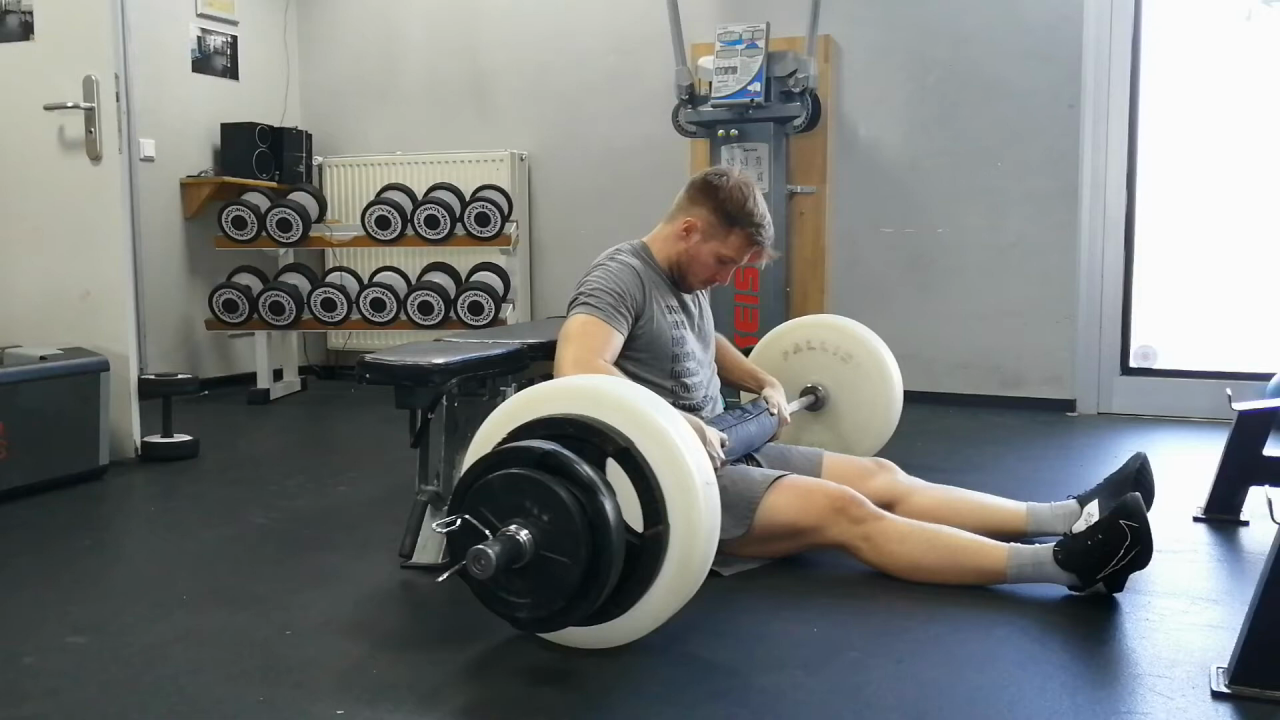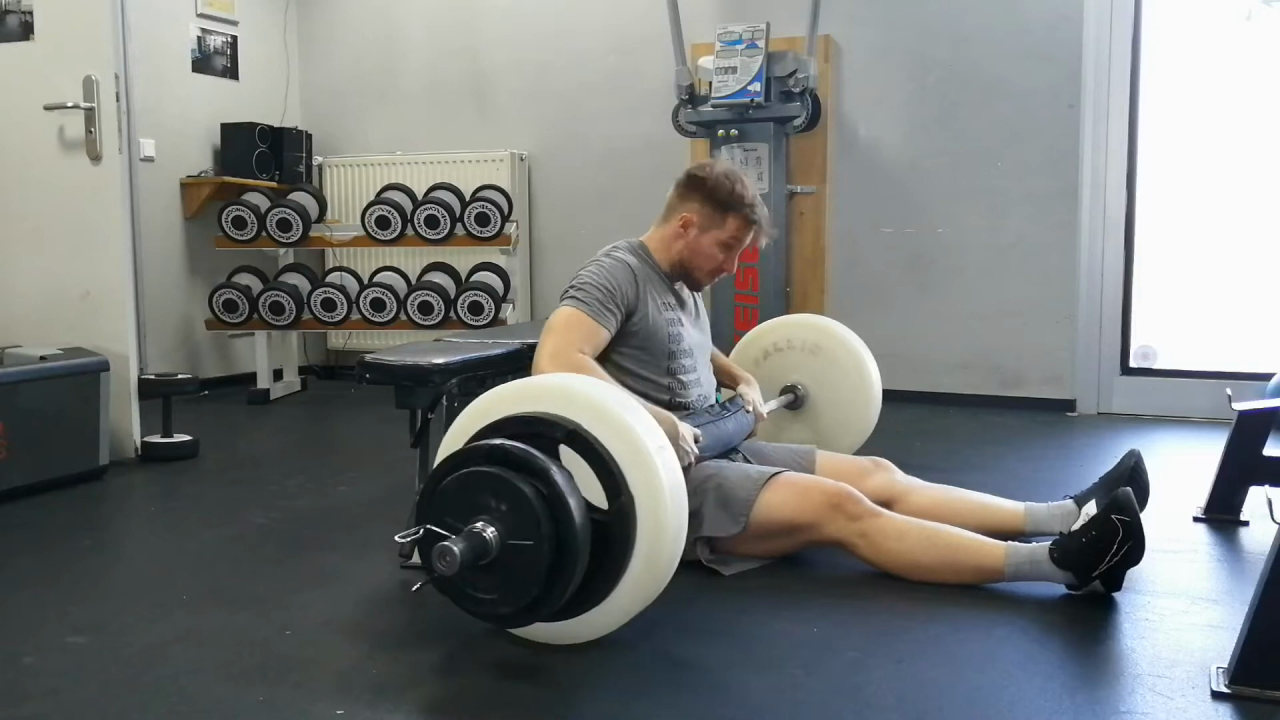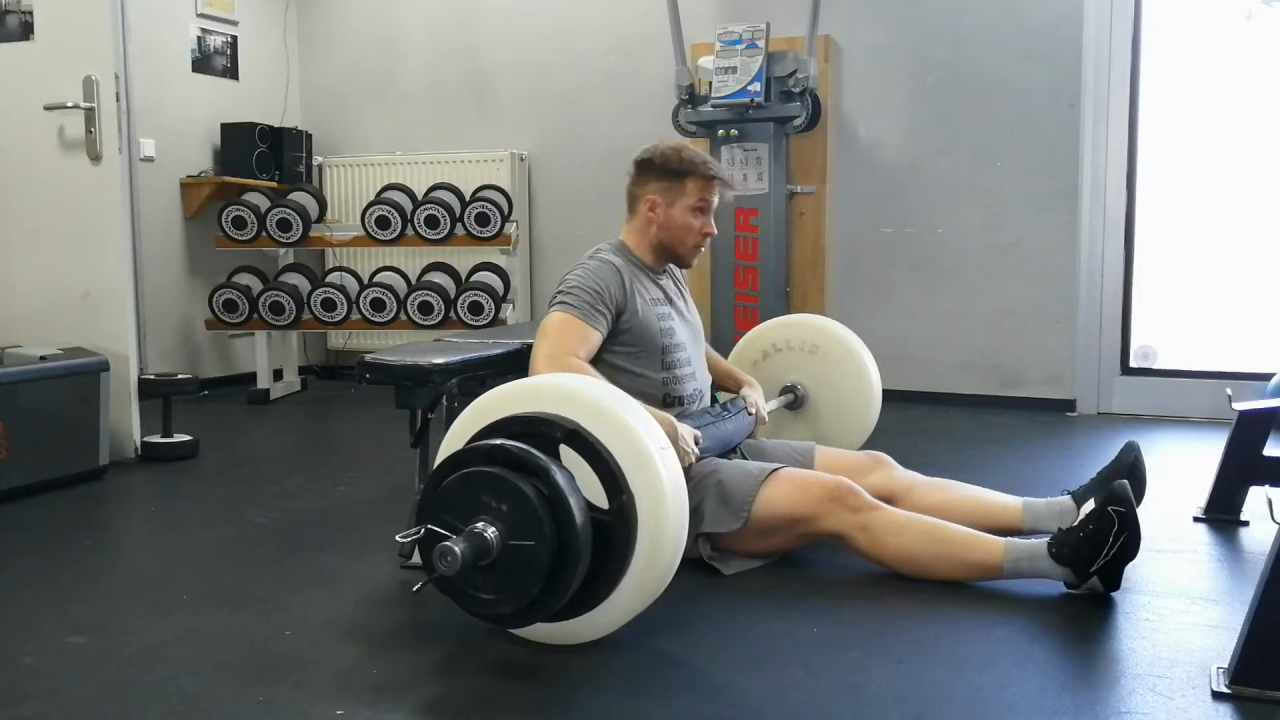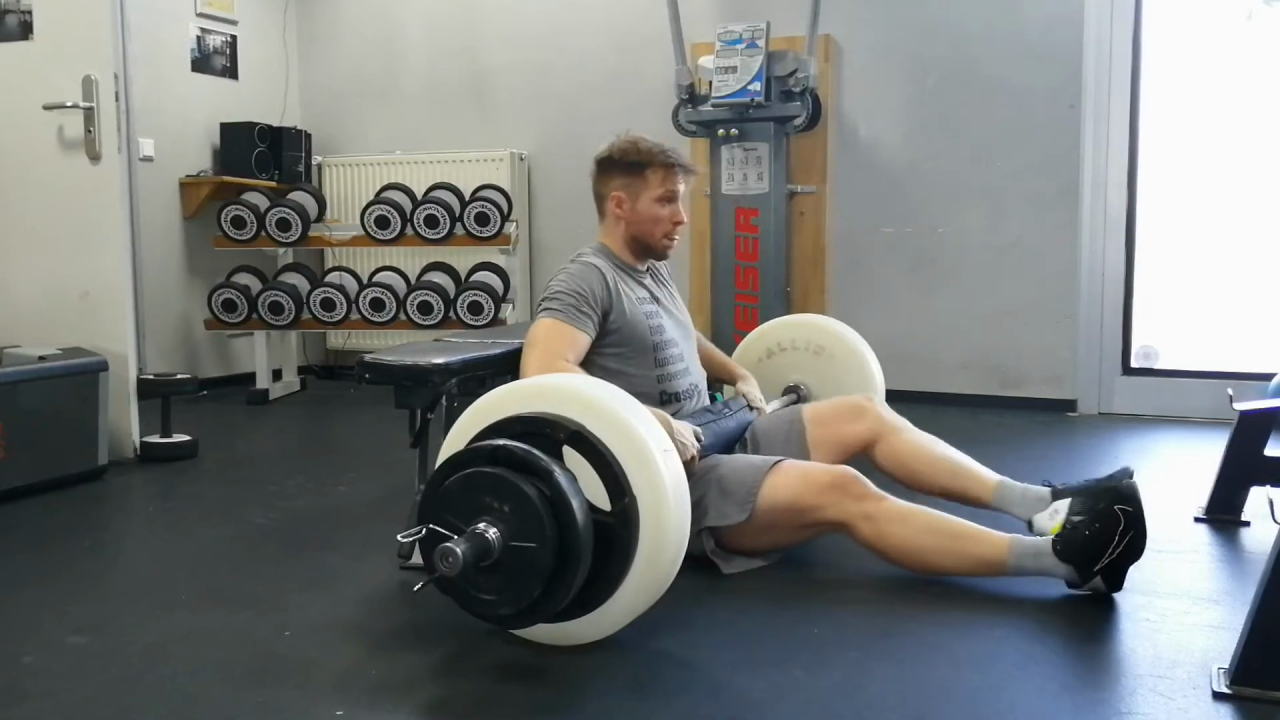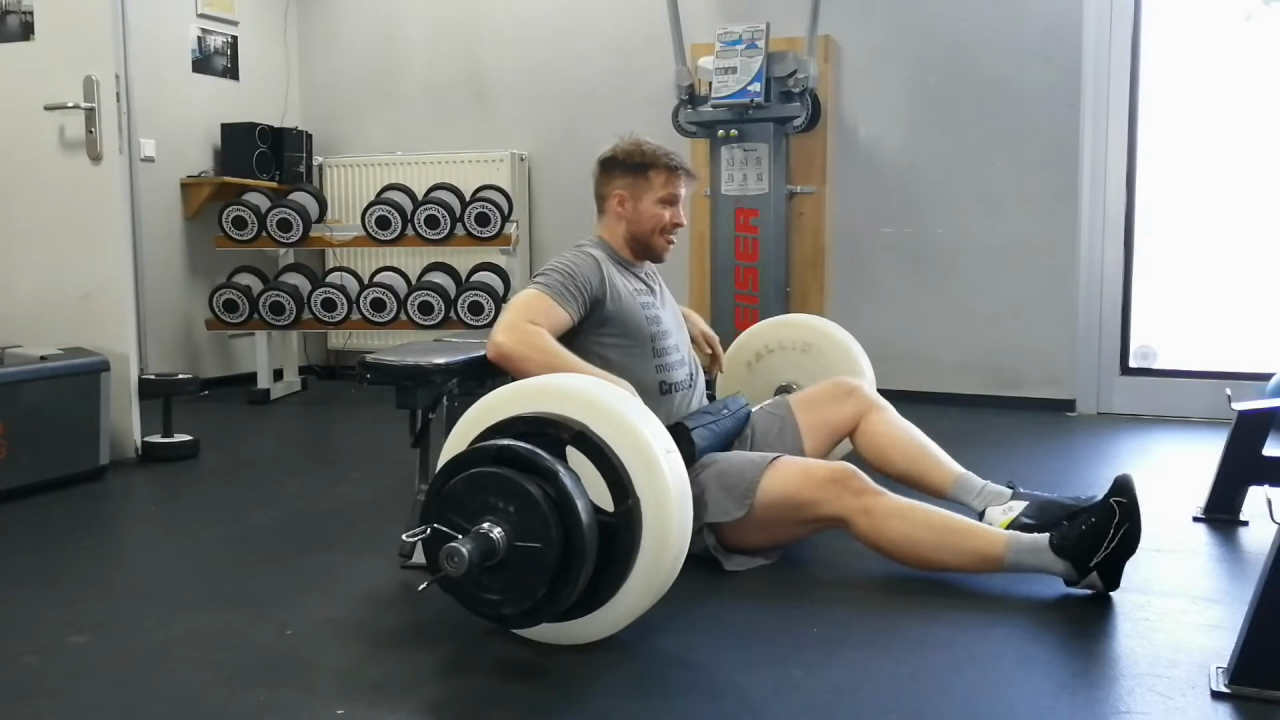
dt=0.4s
person 1, frame 1
left shoulder: (684, 277)
right shoulder: (618, 279)
right elbow: (577, 374)
left wrist: (765, 383)
right wrist: (682, 426)
left hip: (719, 454)
left knee: (879, 476)
right knee: (841, 511)
left ankle: (1070, 516)
right ankle: (1064, 564)
person 1, frame 2
left shoulder: (677, 279)
right shoulder: (616, 276)
right elbow: (553, 363)
left wrist: (741, 378)
right wrist: (656, 424)
left hip: (715, 454)
left knee: (877, 476)
right knee: (840, 509)
left ankle: (1067, 516)
right ankle: (1061, 562)
person 1, frame 3
left shoulder: (664, 273)
right shoulder: (601, 278)
right elbow: (551, 367)
left wrist: (742, 381)
right wrist: (655, 426)
left hip: (714, 452)
left knee: (878, 472)
right knee: (839, 502)
left ankle: (1066, 513)
right ankle: (1061, 561)
person 1, frame 4
left shoulder: (650, 270)
right shoulder: (585, 282)
right elbow: (541, 374)
left wrist: (735, 375)
right wrist: (649, 423)
left hip: (721, 446)
left knee: (865, 414)
right knee: (841, 492)
left ankle: (1046, 507)
right ankle: (1066, 560)
person 1, frame 5
left shoulder: (637, 267)
right shoulder: (582, 269)
right elbow: (508, 340)
left wrist: (687, 317)
right wrist: (612, 391)
left hip: (713, 441)
left knee: (851, 396)
right knee: (839, 487)
left ankle: (1002, 507)
right ankle: (1062, 557)
